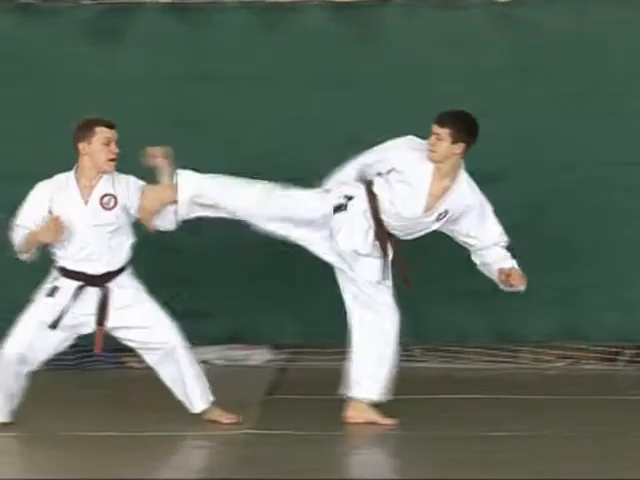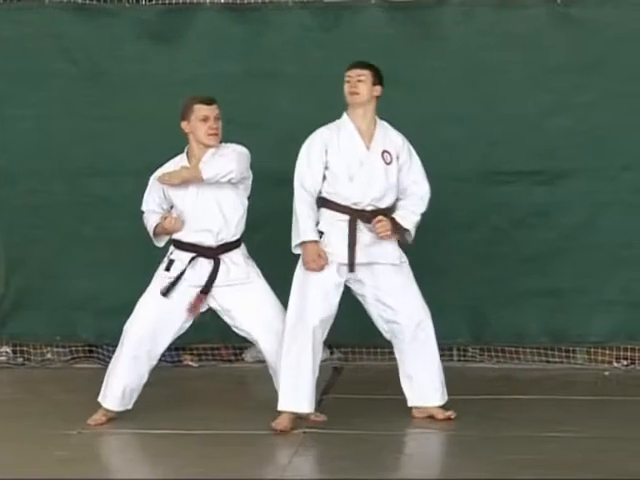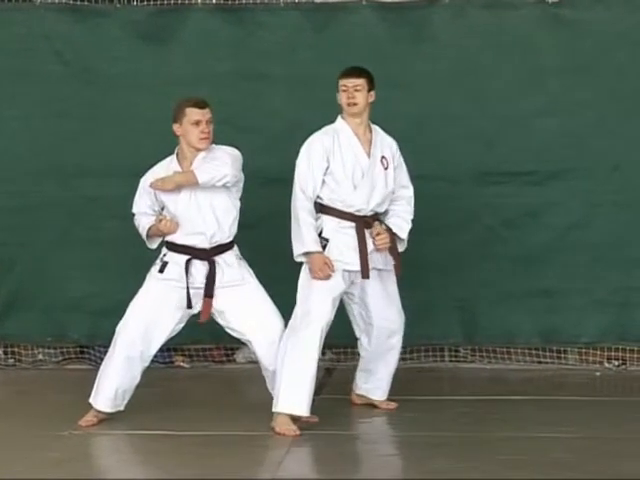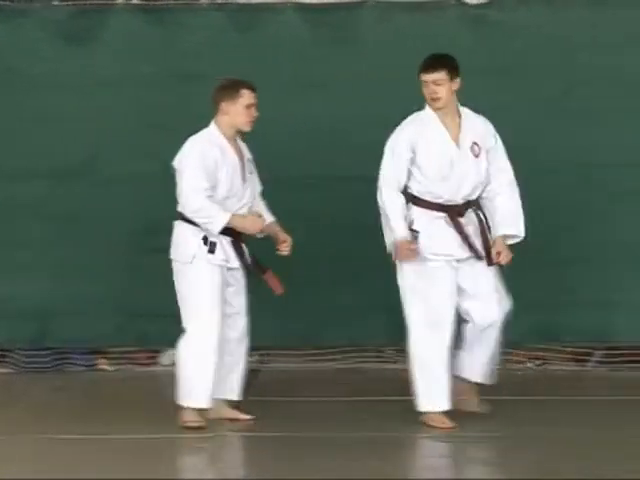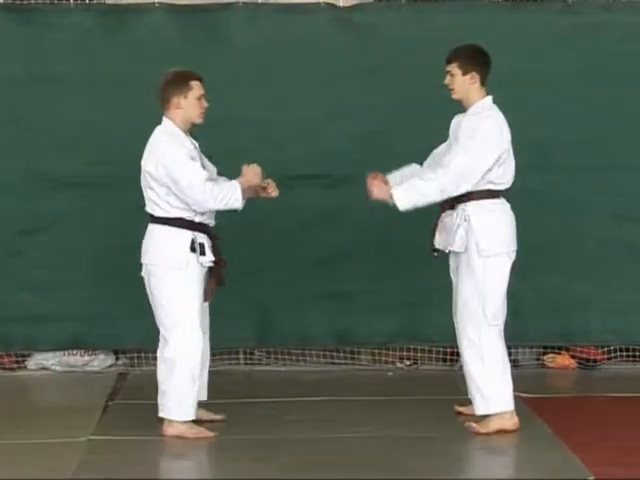
dt=1s
person 1, frame 1
left shoulder: (469, 201)
right shoulder: (409, 151)
left elbow: (488, 243)
right elbow: (362, 165)
left wrist: (505, 269)
right wrist: (334, 191)
left hip: (369, 247)
right hip: (341, 214)
left knee: (379, 319)
right knee: (265, 203)
left ankle: (359, 404)
right ankle: (177, 189)
person 1, frame 2
left shoulder: (396, 142)
right shoulder: (323, 138)
left elbow: (417, 188)
right elbow: (303, 192)
left wrist: (398, 221)
right wrist: (307, 240)
left hip: (378, 241)
right hip: (330, 237)
left knee: (412, 317)
right knee: (306, 319)
left ankle: (425, 400)
right ankle: (291, 407)
person 1, frame 3
left shoulder: (387, 144)
right shoulder: (321, 142)
left elbow: (403, 194)
right elbow: (302, 199)
left wrist: (392, 230)
right wrist: (310, 251)
left hip: (373, 246)
right hip: (332, 242)
left knee: (387, 323)
right knee: (310, 323)
left ankle: (368, 389)
right ankle: (285, 410)
person 1, frame 4
left shoulder: (481, 128)
right shoulder: (410, 130)
left elbow: (499, 184)
right elbow: (388, 187)
left wrist: (502, 234)
right wrist: (398, 236)
left hip: (466, 230)
right hip: (424, 233)
left knee: (491, 308)
right knee: (431, 320)
left ankle: (468, 376)
right ankle: (432, 404)
person 1, frame 5
left shoulder: (487, 124)
right shoulder: (465, 122)
left elbow: (451, 177)
right elbow: (434, 167)
left wrist: (394, 193)
right wrist: (391, 180)
left hip: (483, 226)
right hip: (468, 227)
left knee: (478, 320)
right knee: (470, 318)
left ankle: (502, 411)
right ankle: (487, 400)
person 2, frame 1
left shoulder: (126, 186)
right shoulder: (49, 190)
left elbow: (165, 220)
left wrist: (165, 175)
right wrist: (38, 236)
left hip: (116, 290)
right hip: (65, 290)
left knee: (167, 341)
left ankle: (205, 407)
person 2, frame 2
left shoulder: (237, 155)
right shoulder: (165, 174)
left elbow: (225, 167)
right elbow: (151, 214)
left wrist: (184, 175)
right wrist: (162, 227)
left hip: (231, 265)
right hip: (183, 266)
left knee: (275, 330)
right knee: (140, 332)
right ankle: (112, 403)
person 2, frame 3
left shoulder: (228, 157)
right shoulder: (157, 174)
left elbow: (219, 171)
right elbow: (143, 217)
left wrist: (174, 181)
right wrist: (156, 229)
left hip: (224, 267)
right hip: (175, 268)
left knee: (269, 329)
right knee: (133, 333)
right ankle: (103, 405)
person 2, frame 4
left shoulder: (241, 150)
right shoulder: (200, 147)
left elbow: (252, 199)
right elbow: (194, 203)
left wrist: (275, 230)
right wrist: (239, 222)
left hip: (229, 248)
right hip: (199, 246)
left knee: (233, 327)
right knee: (202, 326)
left ankle: (219, 400)
right ankle: (191, 405)
person 2, frame 5
left shoulder: (181, 142)
right shoulder: (167, 146)
left elbow: (210, 187)
right elbow: (203, 195)
left wrist: (255, 188)
right wrist: (245, 182)
left hip: (186, 247)
right hip: (173, 247)
left knee: (193, 330)
right knee: (183, 335)
left ankle: (188, 405)
right ankle: (176, 419)
